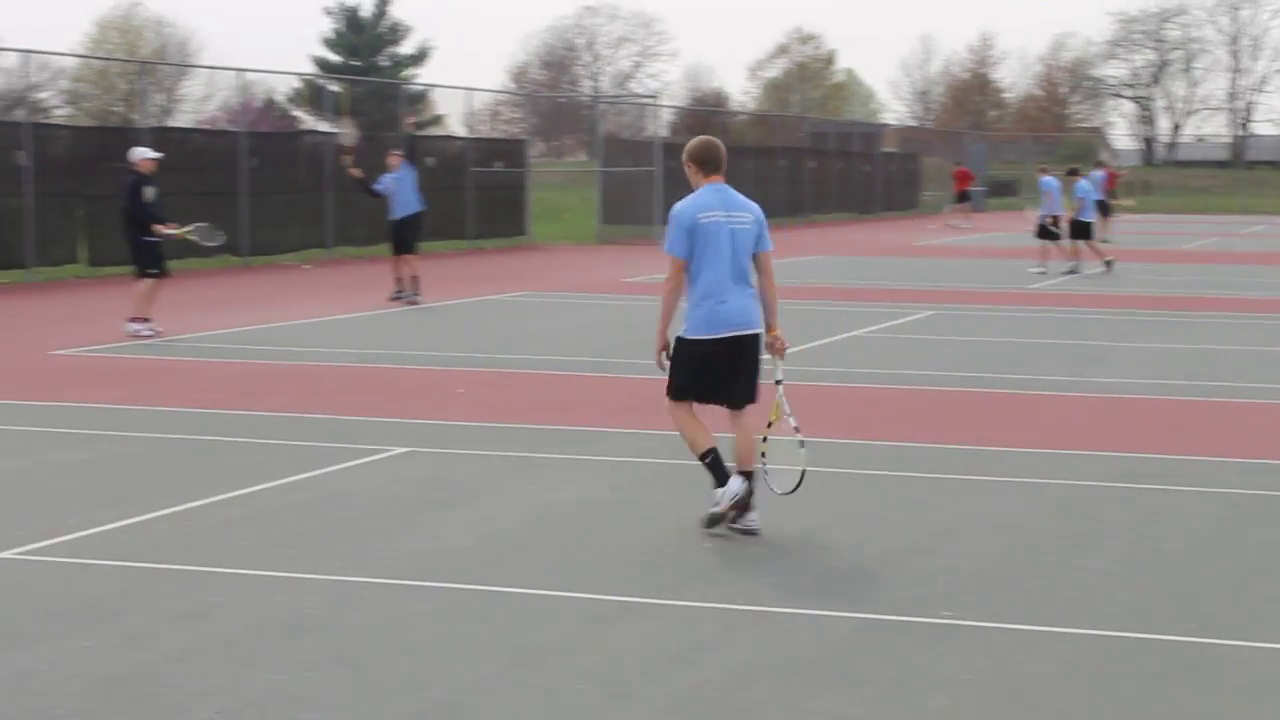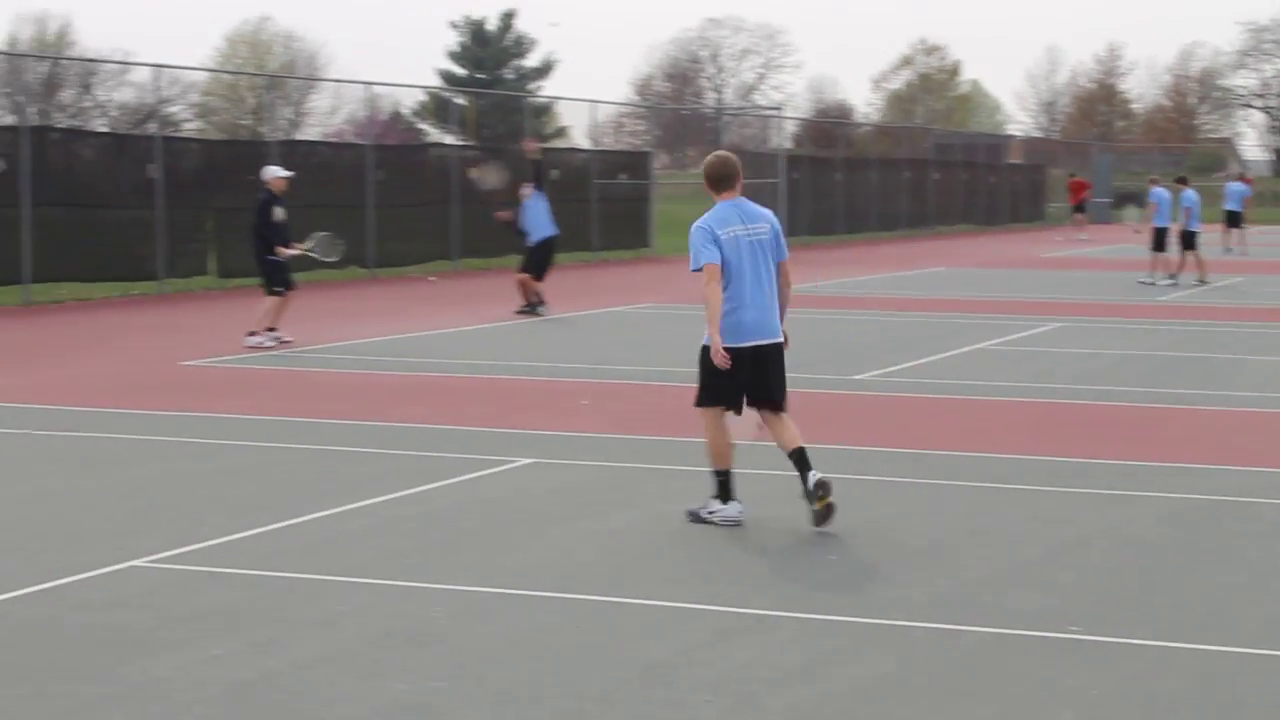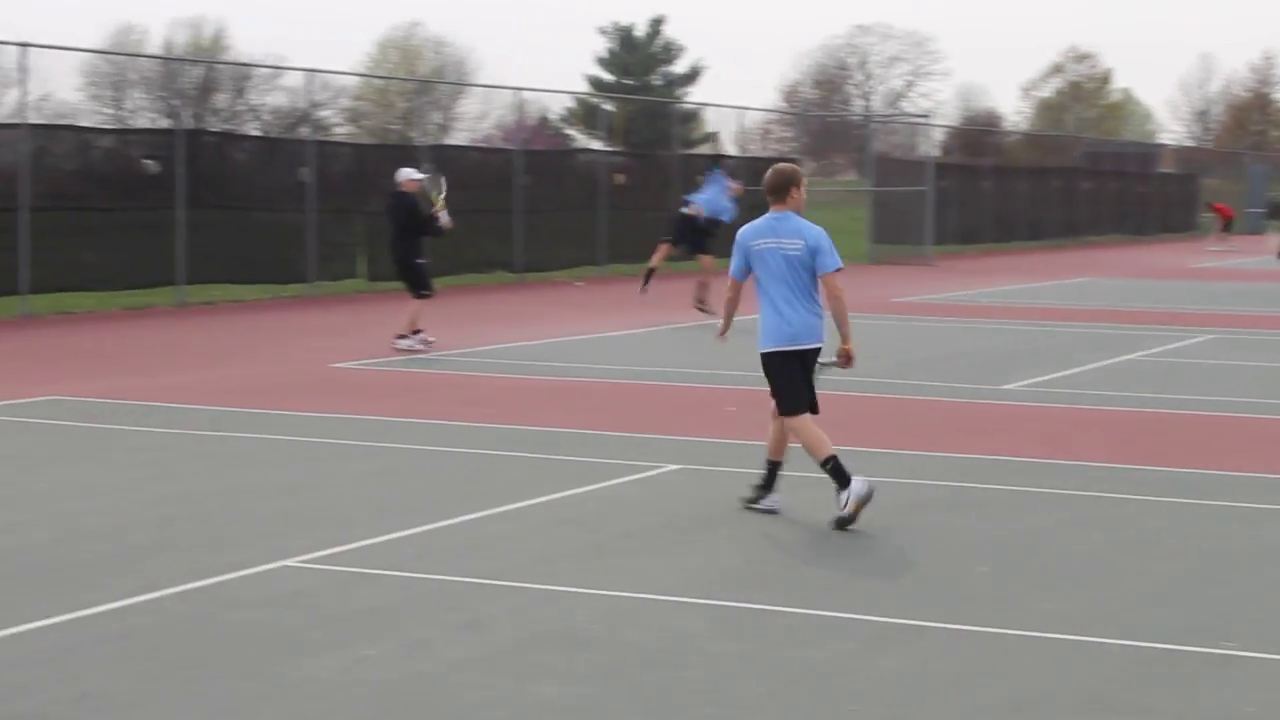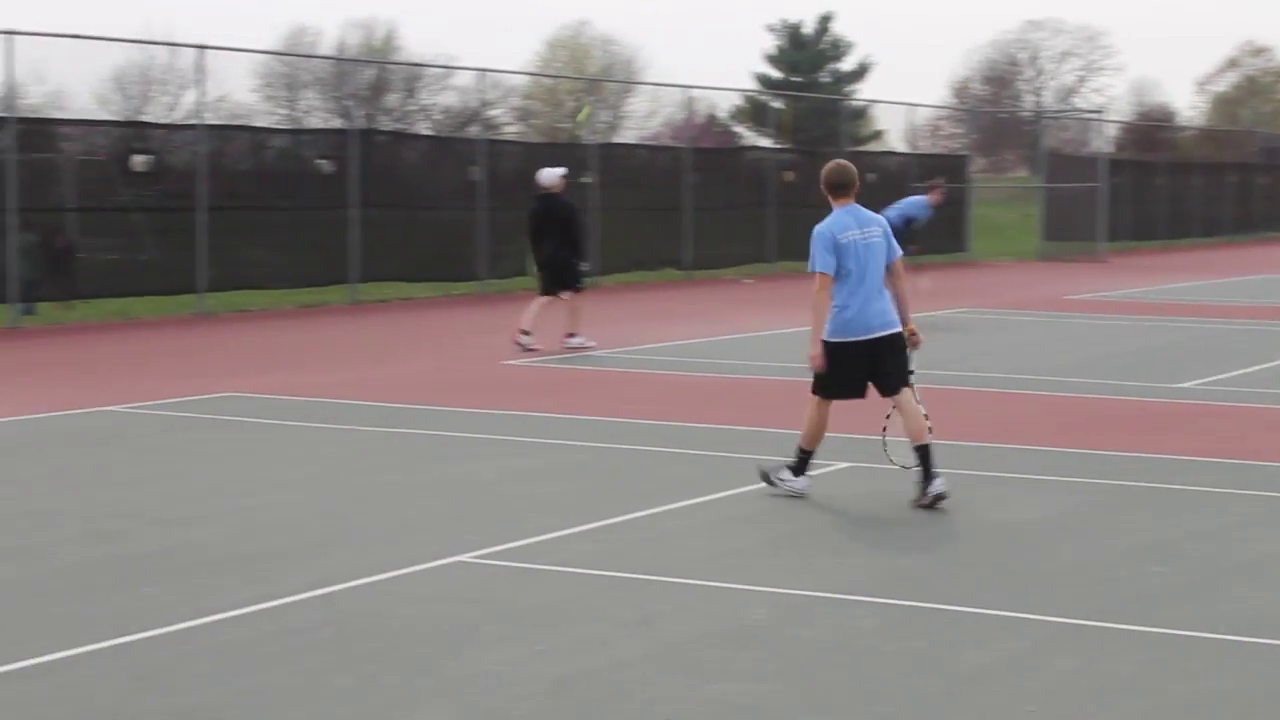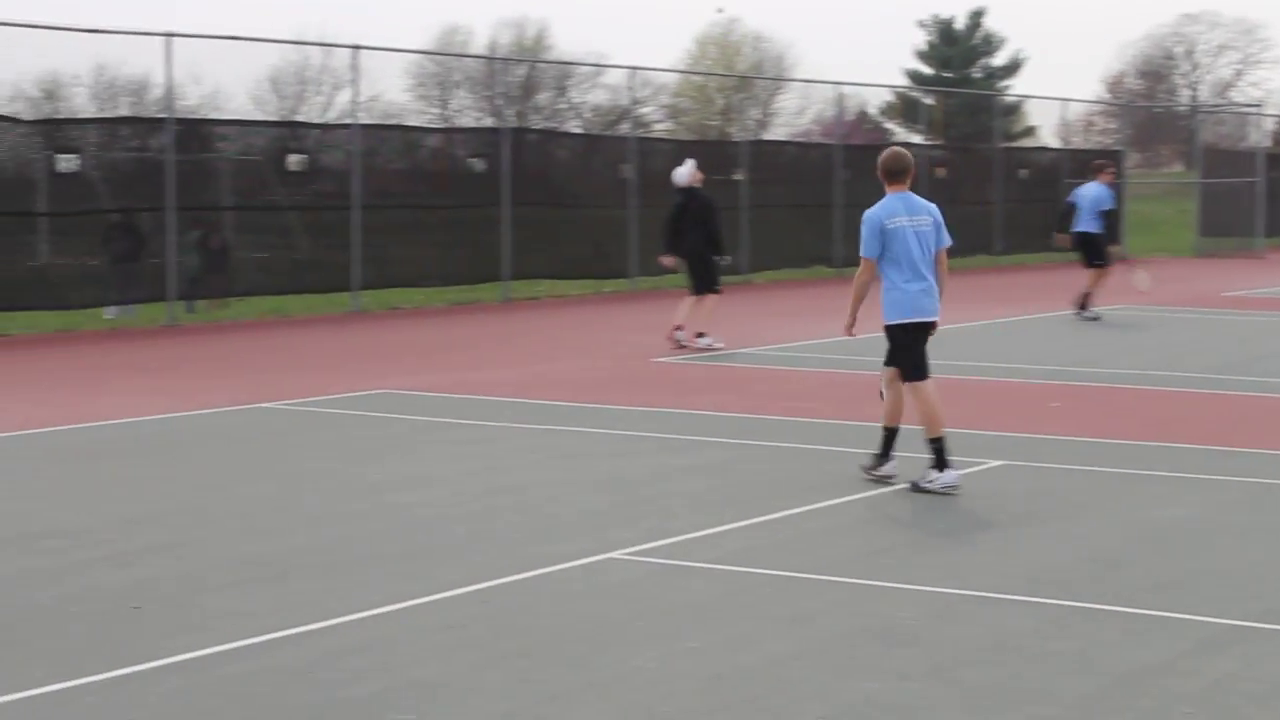
dt=0.4s
person 1, frame 1
left shoulder: (686, 210)
right shoulder: (751, 210)
left elbow: (675, 279)
right elbow: (766, 276)
left wrist: (662, 333)
right wrist: (772, 329)
left hip: (703, 327)
right hip: (747, 326)
left knee: (679, 405)
right knee: (740, 412)
left ankle: (725, 482)
right ankle: (744, 506)
person 1, frame 2
left shoulder: (705, 227)
right shoulder: (767, 219)
left elbow: (712, 283)
right elbow: (784, 279)
left wrist: (715, 336)
left hip: (730, 338)
right hip: (769, 334)
left knee: (712, 412)
right knee: (773, 415)
left ankle: (725, 501)
right ankle: (810, 478)
person 1, frame 3
left shoulder: (747, 235)
right shoulder: (814, 235)
left elbow: (734, 291)
right elbow: (834, 293)
left wrist: (726, 323)
right wrist: (846, 342)
left hip: (776, 341)
right hip: (809, 338)
left knee: (797, 419)
right knee: (784, 409)
left ankle: (848, 484)
right ankle: (765, 491)
person 1, frame 4
left shoulder: (826, 231)
right shoulder: (879, 223)
left elbow: (823, 289)
right elbow: (897, 277)
left wrist: (814, 342)
right wrist: (907, 323)
left hip: (845, 331)
right hip: (886, 327)
left knee: (821, 401)
right knee: (902, 397)
left ankle: (797, 473)
right ankle: (930, 478)
person 1, frame 5
left shoulder: (876, 215)
right shoulder: (930, 211)
left elbow: (866, 272)
right elbow: (942, 267)
left wrist: (852, 314)
left hip: (902, 312)
right hip: (926, 309)
left knee: (919, 386)
right knee: (893, 378)
left ankle: (943, 469)
right ankle: (884, 458)
